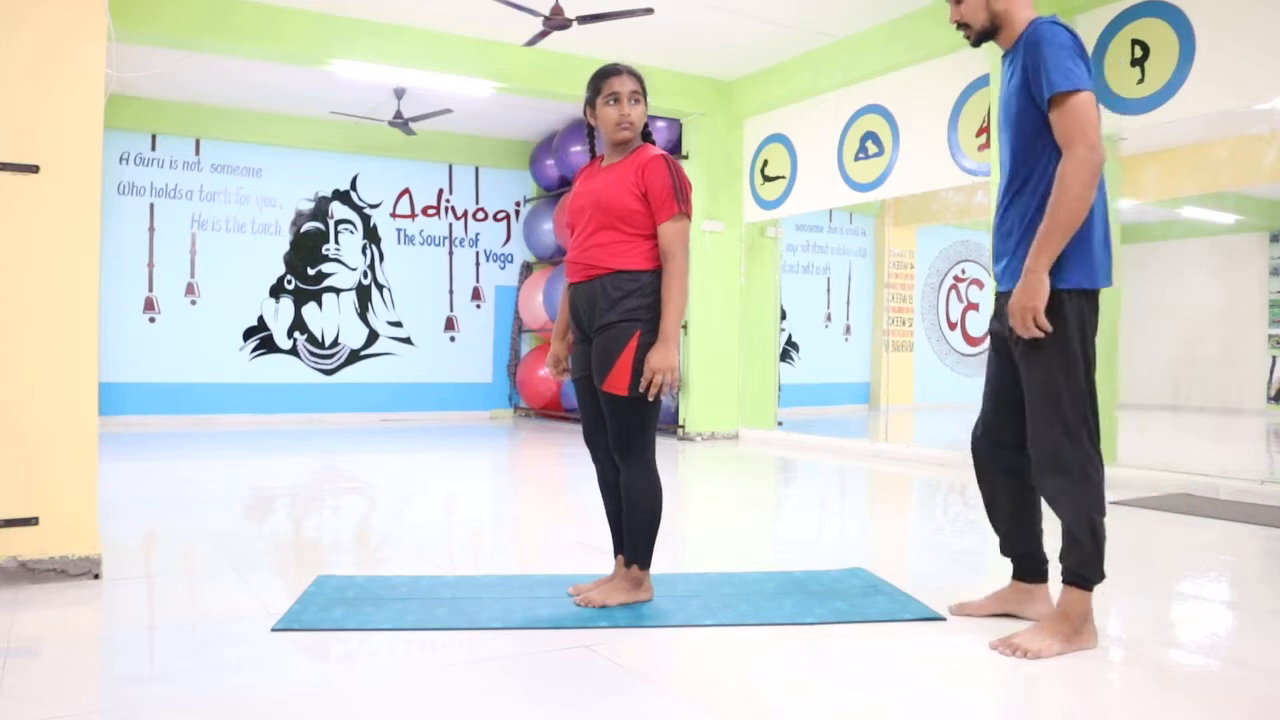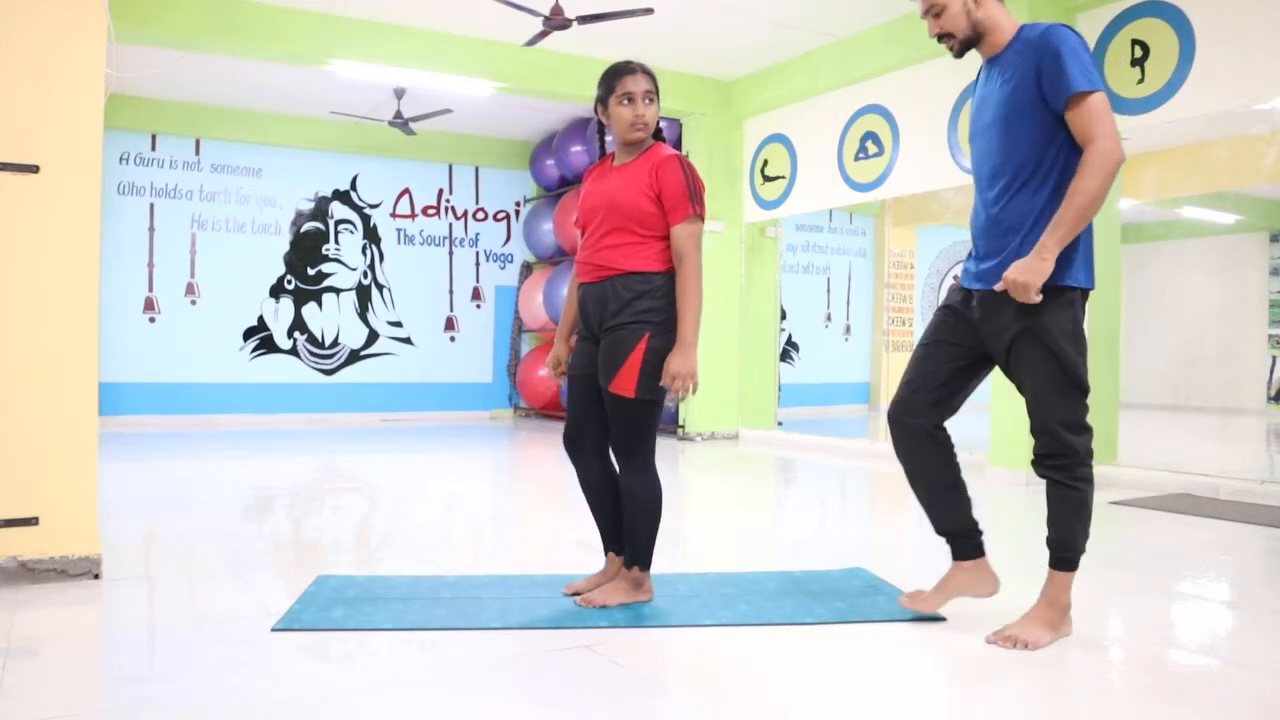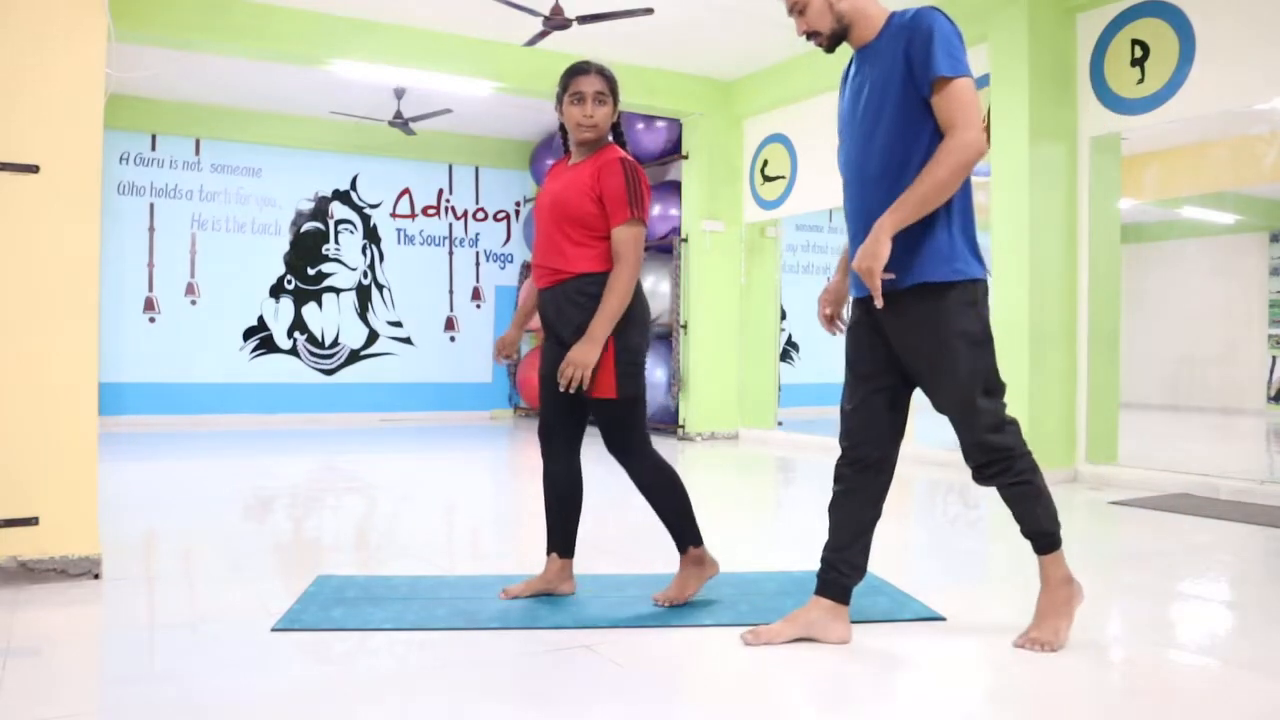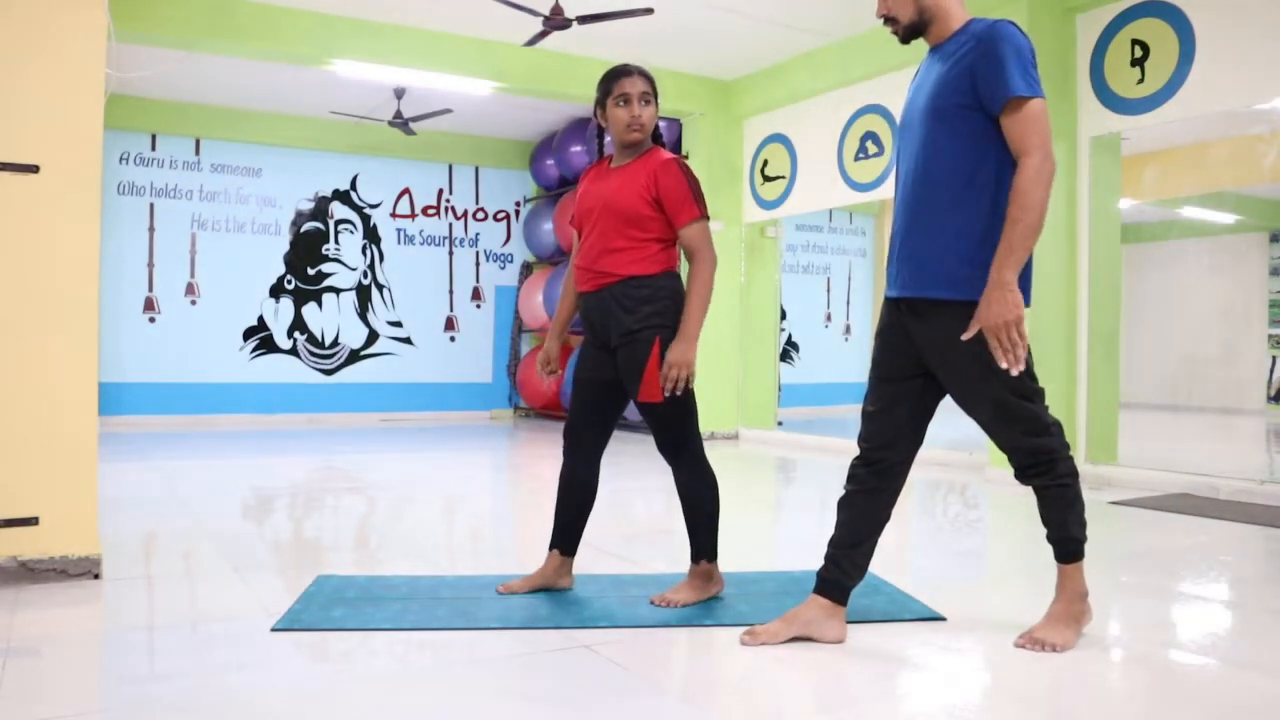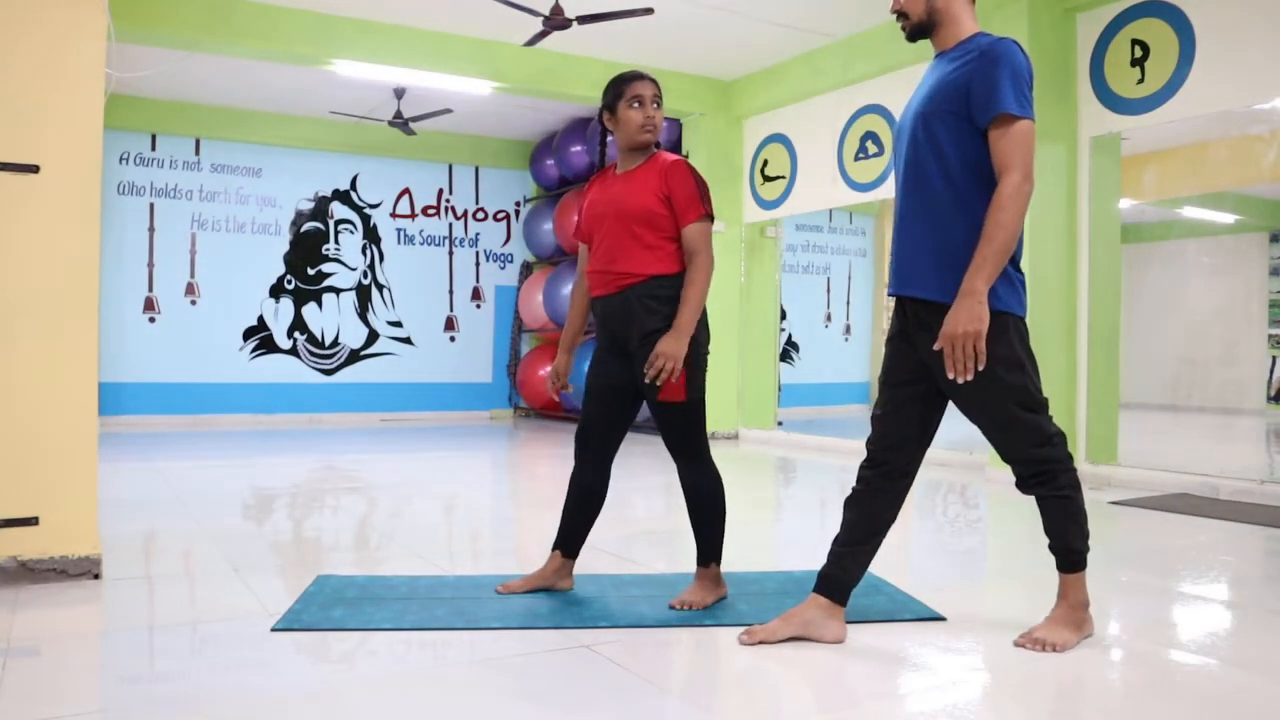
dt=1s
person 1, frame 1
right shoulder: (1017, 60)
left elbow: (1085, 154)
left wrist: (1035, 272)
left hip: (1055, 286)
right hip: (1019, 287)
left knee: (1062, 445)
right knee: (998, 441)
left ankle: (1076, 612)
right ankle: (1028, 584)
person 1, frame 2
right shoulder: (983, 81)
left elbow: (1104, 151)
left wrist: (1043, 256)
left hip: (1043, 292)
right hip: (978, 285)
left knee: (1059, 443)
right knee: (911, 414)
left ankle: (1056, 599)
right ankle: (968, 561)
person 1, frame 3
right shoulder: (853, 72)
left elbow: (967, 140)
left wrist: (885, 230)
right wrist: (842, 275)
left hip: (938, 284)
right hip: (878, 292)
left knee: (986, 438)
right knee: (861, 450)
left ankle: (1058, 580)
right ankle: (830, 604)
person 1, frame 4
right shoulder: (929, 67)
left elbow: (1036, 163)
left wrist: (1003, 284)
left hip: (974, 301)
right hip: (908, 301)
left knee: (1035, 447)
right knee: (877, 454)
left ankle: (1072, 594)
right ankle: (827, 604)
person 1, frame 5
left shoulder: (994, 59)
right shoulder: (936, 74)
left elbow: (1015, 182)
left wrist: (972, 294)
left hip: (975, 308)
right hip: (916, 308)
left knee: (1036, 455)
right knee: (886, 459)
left ankle: (1074, 602)
right ankle: (827, 605)
person 2, frame 1
left shoulder: (657, 167)
right shoulder: (586, 177)
left elbow: (675, 260)
left wrist: (668, 342)
right wrist: (560, 335)
left hip: (632, 311)
right hip: (589, 317)
left knee: (632, 450)
right knee: (602, 448)
left ankle: (637, 579)
right ankle: (622, 568)
person 2, frame 2
left shoulder: (670, 167)
right shoulder: (595, 176)
left elbow: (689, 263)
left wrist: (686, 346)
right wrist: (563, 337)
left hip: (642, 312)
right hip: (596, 317)
left knee: (632, 450)
right knee: (581, 442)
left ankle: (637, 579)
right ankle: (616, 561)
person 2, frame 3
left shoulder: (618, 167)
right shoulder: (556, 173)
left elbow: (628, 262)
left wrist: (594, 340)
right wrist: (518, 323)
left hip: (608, 317)
right hip: (562, 320)
left knee: (628, 445)
right knee: (556, 444)
left ankle: (696, 558)
right ankle: (558, 568)
person 2, frame 4
left shoulder: (667, 169)
right shoulder: (591, 178)
left elbow: (702, 256)
left wrist: (687, 339)
right wrist: (555, 334)
left hip: (650, 316)
right hip: (601, 324)
left knee: (680, 446)
right knee: (580, 442)
left ankle: (705, 573)
right ankle: (558, 564)
person 2, frame 5
left shoulder: (675, 172)
right shoulder: (596, 188)
left elbow: (700, 257)
right elbow: (586, 275)
left wrist: (681, 334)
right wrist: (565, 349)
left hip: (662, 319)
right hip: (613, 331)
left knee: (688, 449)
right knee: (591, 447)
left ankle: (710, 576)
right ankle: (559, 566)
